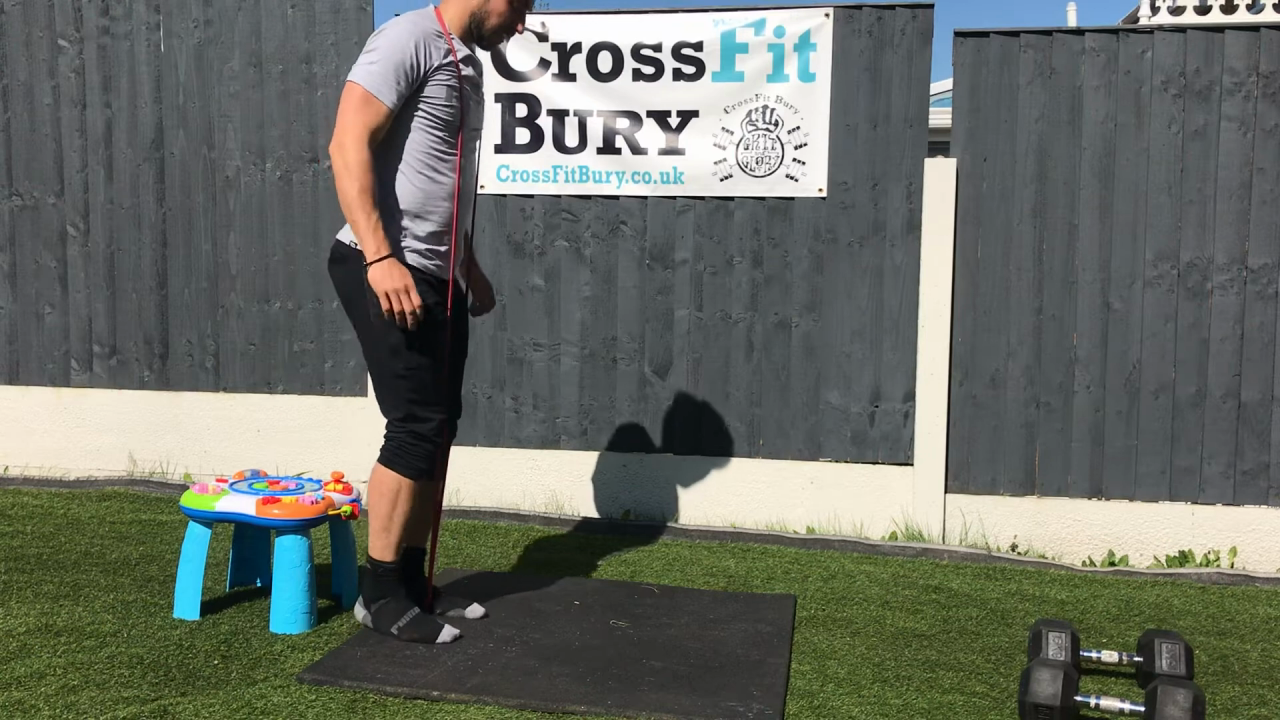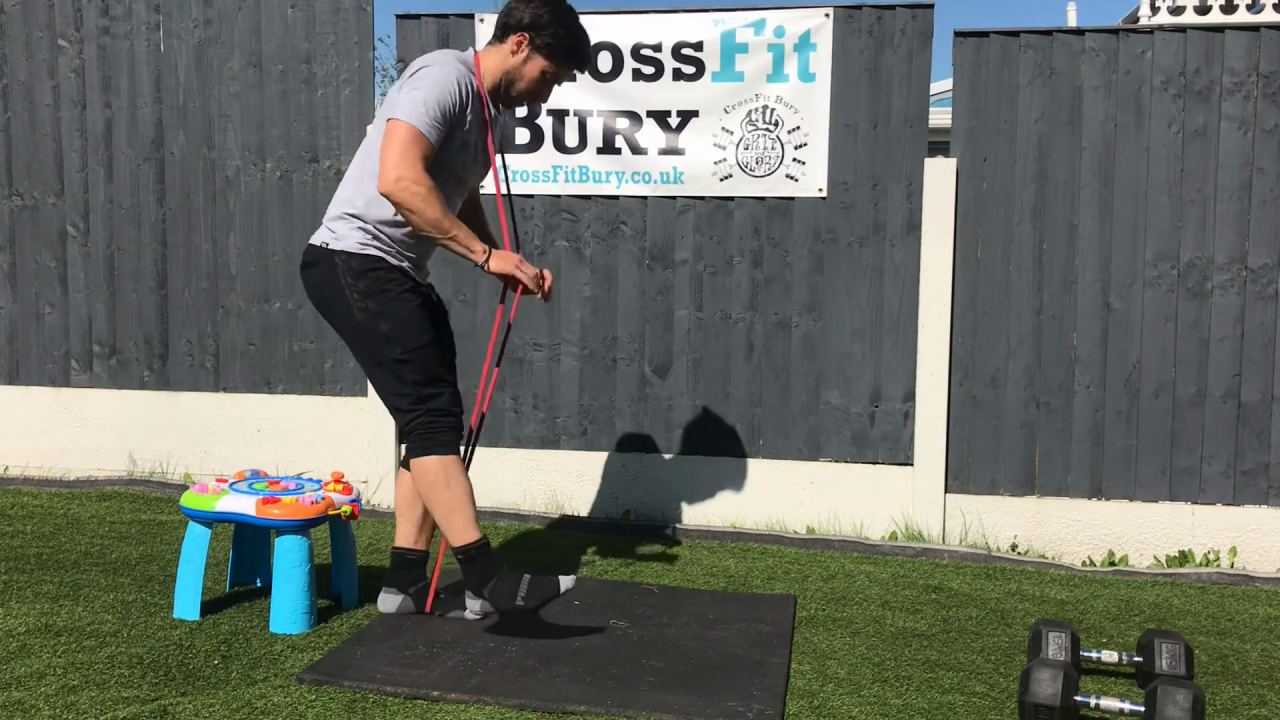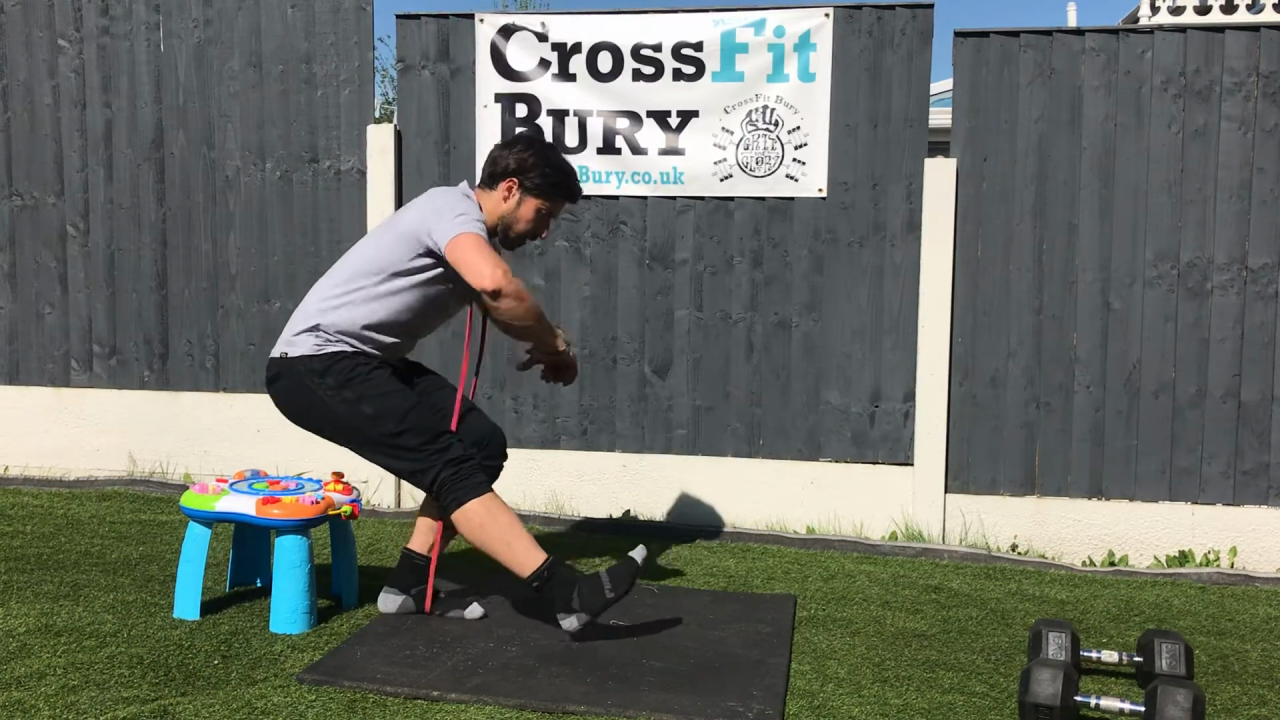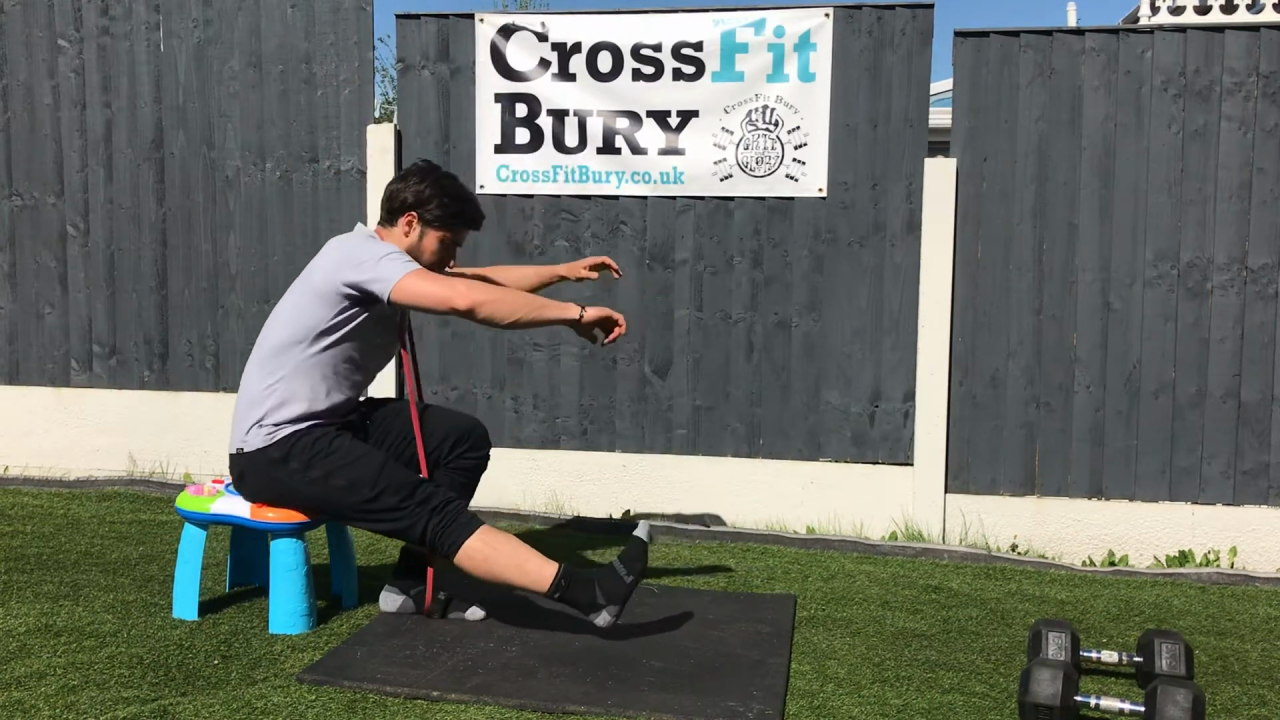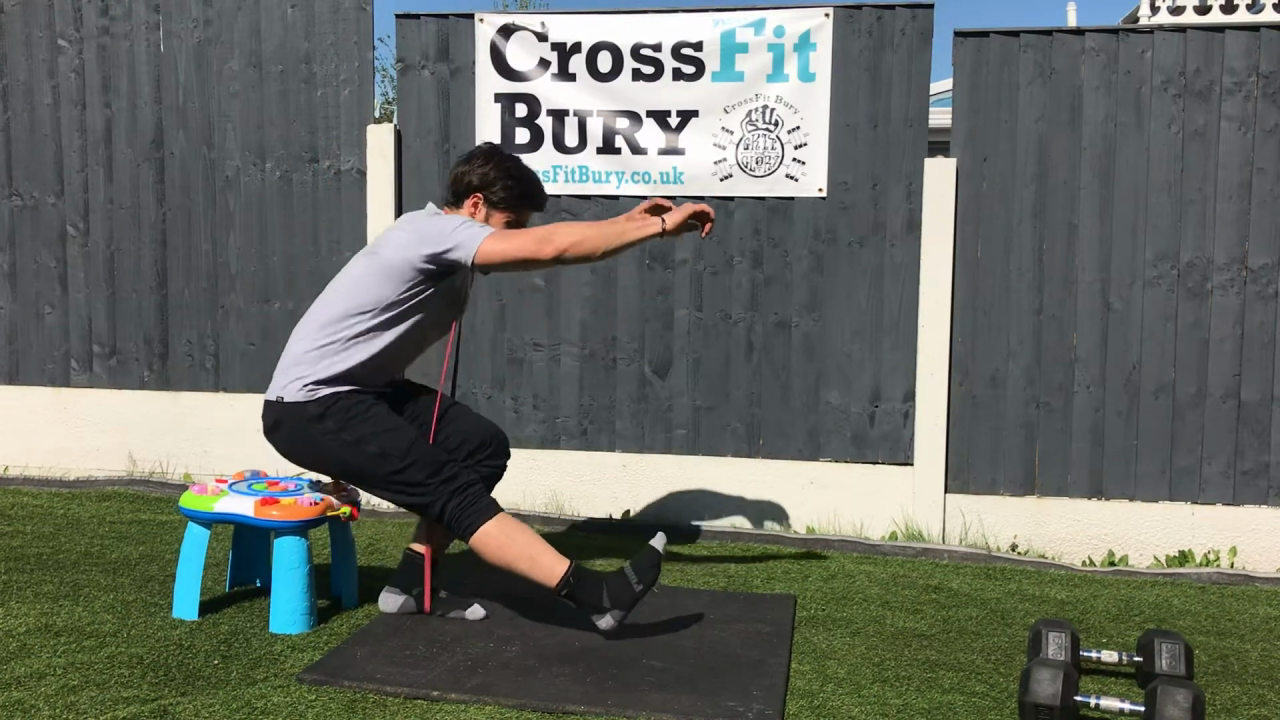
dt=1s
person 1, frame 1
left shoulder: (467, 62)
right elbow: (348, 145)
left wrist: (470, 267)
right wrist: (379, 256)
left hip: (438, 276)
right hip: (391, 275)
left knee: (438, 428)
right knee: (415, 426)
left ankle: (411, 580)
right ankle: (380, 591)
person 1, frame 2
left shoulder: (488, 111)
right shoulder: (445, 76)
left elbow: (462, 205)
right elbow: (397, 179)
left wrist: (509, 262)
right wrist: (486, 255)
left hip: (400, 273)
right hip: (354, 261)
left knee: (436, 418)
right knee: (431, 414)
left ankle: (406, 579)
right ankle: (485, 578)
person 1, frame 3
left shoulder: (475, 232)
right shoulder: (454, 207)
left elbow: (490, 301)
right elbow: (495, 285)
left wrist: (544, 344)
right wrist: (554, 343)
left hip: (366, 360)
right hip: (314, 366)
left knee: (481, 446)
right knee: (450, 463)
left ankle: (409, 585)
right ankle: (564, 591)
person 1, frame 4
left shoulder: (383, 262)
right shoulder: (360, 254)
left elbow: (480, 282)
right elbow: (466, 301)
left wrist: (562, 271)
right wrist: (576, 314)
left hip: (327, 422)
right hip: (273, 451)
left knee: (464, 439)
right knee: (429, 506)
left ankle: (409, 586)
right ankle: (581, 590)
person 1, frame 5
left shoulder: (444, 240)
right shoulder: (434, 231)
left elbow: (538, 241)
right elbow: (549, 249)
left wrist: (627, 220)
right wrist: (661, 227)
left hip: (355, 392)
right hip: (308, 409)
left knee: (483, 447)
right knee: (451, 486)
left ankle: (410, 586)
right ankle: (589, 592)
